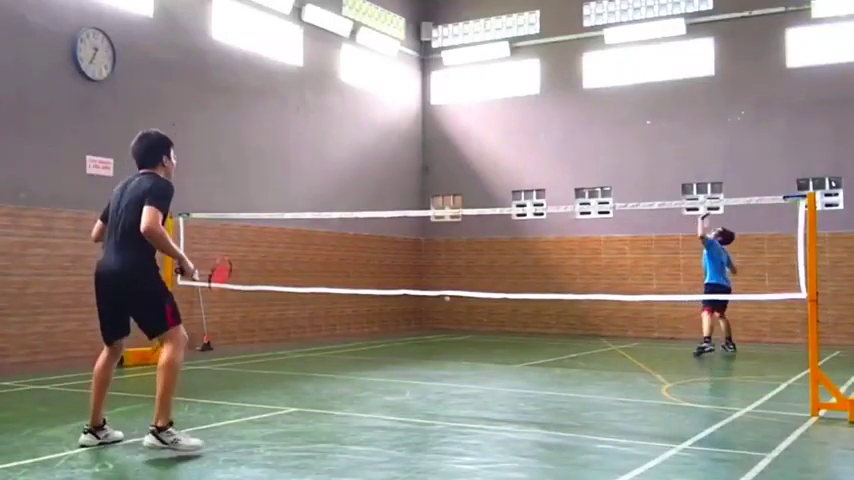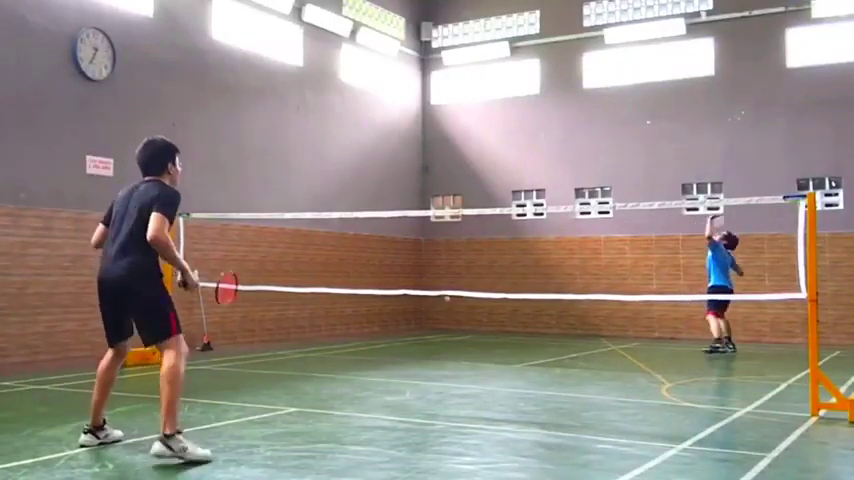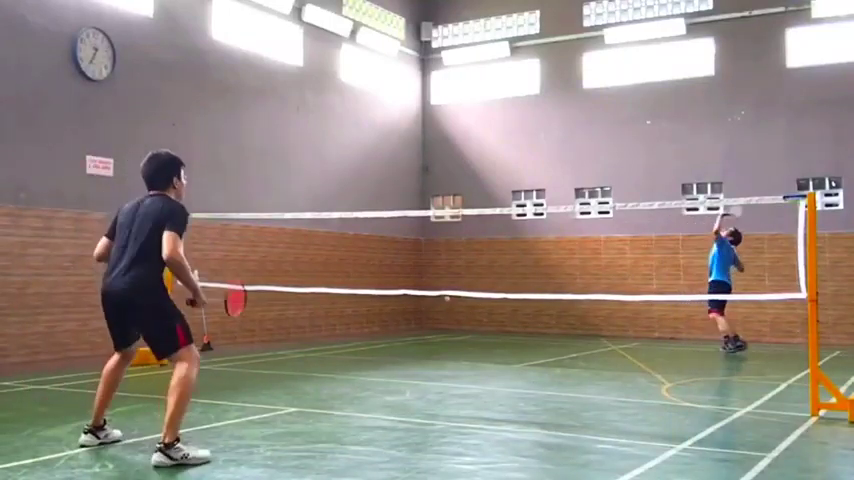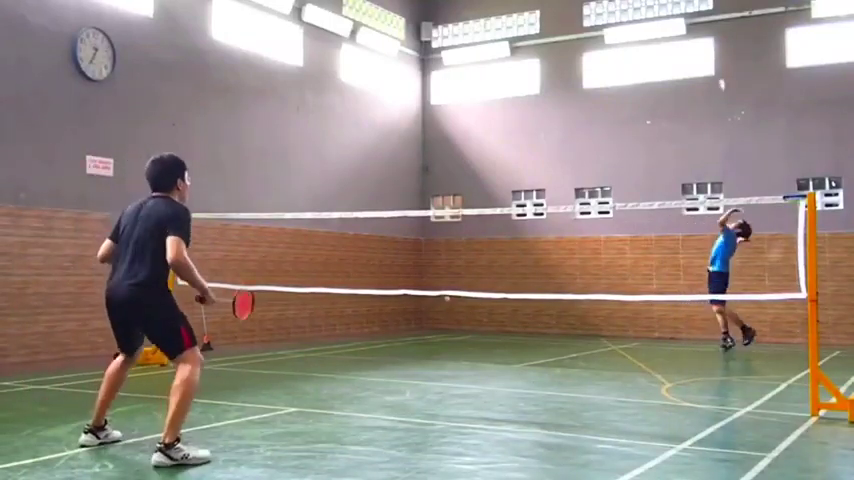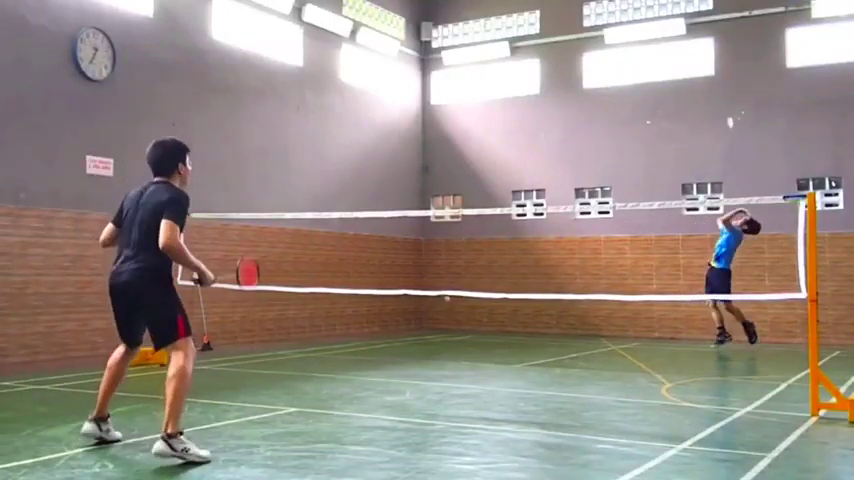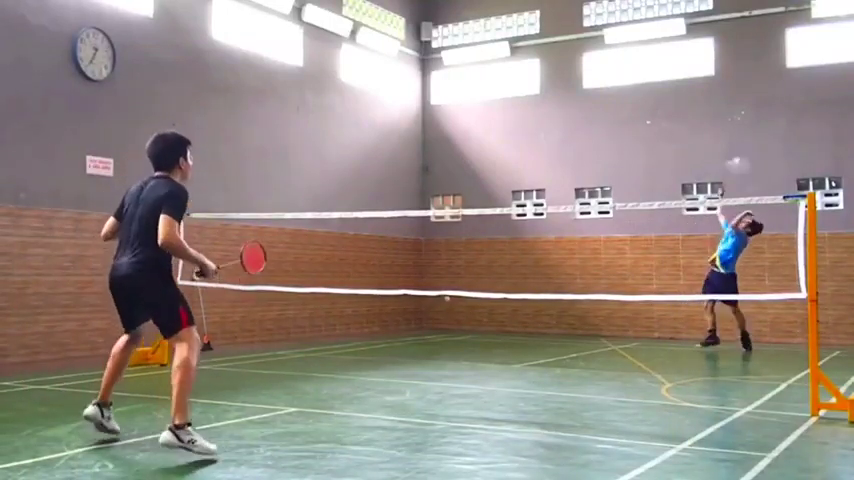
dt=0.1s
person 1, frame 1
left shoulder: (122, 188)
right shoulder: (159, 186)
left elbow: (97, 235)
right elbow: (149, 228)
right wrist: (182, 258)
left hip: (106, 273)
right hip: (136, 273)
left knee: (112, 347)
right knee: (175, 340)
left ankle: (95, 427)
right ankle: (162, 428)
person 1, frame 2
left shoulder: (125, 194)
right shoulder: (166, 193)
left elbow: (97, 241)
right elbow: (156, 236)
right wrist: (185, 270)
left hip: (108, 278)
right hip: (138, 278)
left knee: (117, 349)
right knee: (175, 349)
left ankle: (95, 427)
right ankle: (169, 436)
person 1, frame 3
left shoulder: (128, 208)
right shoulder: (173, 209)
left elbow: (99, 254)
right elbow: (171, 255)
right wrist: (195, 289)
left hip: (112, 292)
right hip: (144, 293)
left knee: (123, 354)
right knee: (187, 359)
left ankle: (95, 428)
right ankle: (168, 445)
person 1, frame 4
left shoulder: (131, 210)
right shoulder: (176, 212)
left elbow: (103, 255)
right elbow: (175, 258)
right wrist: (204, 289)
left hip: (116, 294)
right hip: (148, 295)
left knee: (128, 356)
right knee: (190, 361)
left ankle: (95, 428)
right ankle: (168, 445)
person 1, frame 5
left shoulder: (134, 195)
right shoulder: (175, 197)
left elbow: (105, 239)
right elbow: (169, 244)
right wrist: (202, 270)
left hip: (120, 281)
right hip: (151, 282)
left knee: (129, 347)
right knee: (183, 351)
left ankle: (98, 419)
right ankle: (171, 436)
person 1, frame 6
left shoulder: (136, 190)
right shoulder: (175, 191)
left elbow: (107, 233)
right elbow: (167, 239)
right wrist: (203, 262)
left hip: (120, 274)
right hip: (149, 276)
left knee: (131, 335)
right knee: (187, 342)
left ankle: (101, 405)
right ankle: (179, 428)
person 2, frame 1
left shoulder: (712, 244)
right shoulder: (724, 252)
left elbow: (701, 235)
right elbow: (734, 270)
left wrist: (701, 220)
left hip: (713, 285)
right hip: (725, 286)
left knee: (707, 313)
right knee: (720, 314)
left ankle: (706, 343)
right ankle: (729, 342)
person 2, frame 2
left shoulder: (716, 247)
right shoulder: (727, 254)
left elbow: (708, 236)
right elbow: (740, 273)
left wrist: (710, 220)
left hip: (717, 287)
right hip: (727, 288)
left knee: (712, 315)
right knee: (720, 315)
left ankle: (718, 343)
right ankle: (728, 342)
person 2, frame 3
left shoulder: (723, 243)
right shoulder: (730, 251)
left elbow: (715, 231)
right elbow: (741, 268)
left wrist: (720, 217)
left hip: (718, 282)
right hip: (724, 283)
left knee: (714, 315)
right knee: (719, 314)
left ankle: (736, 340)
right ankle: (728, 340)
person 2, frame 4
left shoulder: (729, 234)
right shoulder: (729, 237)
left elbow: (721, 222)
left wrist: (730, 211)
left hip: (718, 273)
right hip: (715, 272)
left knee: (718, 308)
right knee: (720, 308)
left ankle: (746, 330)
right ankle: (726, 337)
person 2, frame 5
left shoulder: (737, 233)
right shoulder: (730, 230)
left elbow: (724, 220)
left wrist: (737, 211)
left hip: (721, 271)
right hip: (713, 270)
left knee: (727, 305)
right knee: (712, 304)
left ankle: (748, 326)
right ankle: (722, 333)
person 2, frame 6
left shoulder: (742, 238)
right shoulder: (730, 230)
left elbow: (733, 224)
right elbow: (723, 220)
left wrist: (744, 214)
left hip: (727, 275)
right hip: (714, 273)
left knee: (734, 309)
right knee: (708, 306)
left ankle: (745, 337)
right ankle: (712, 336)
